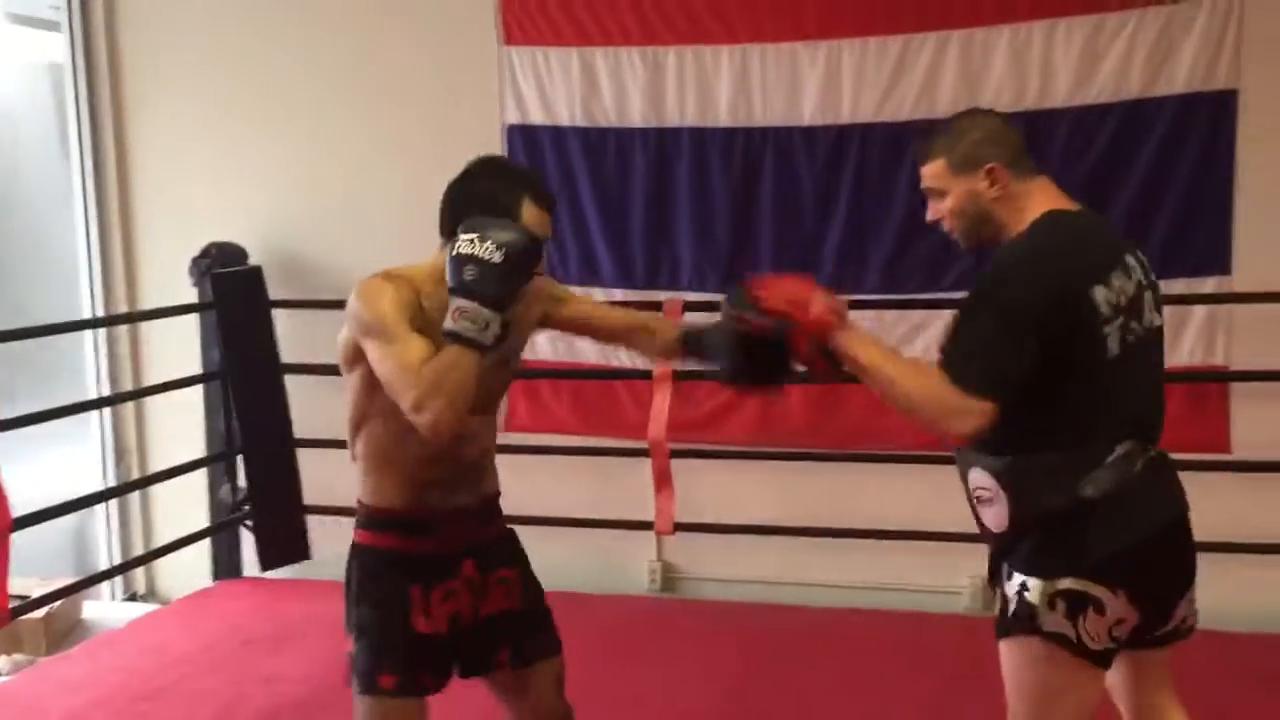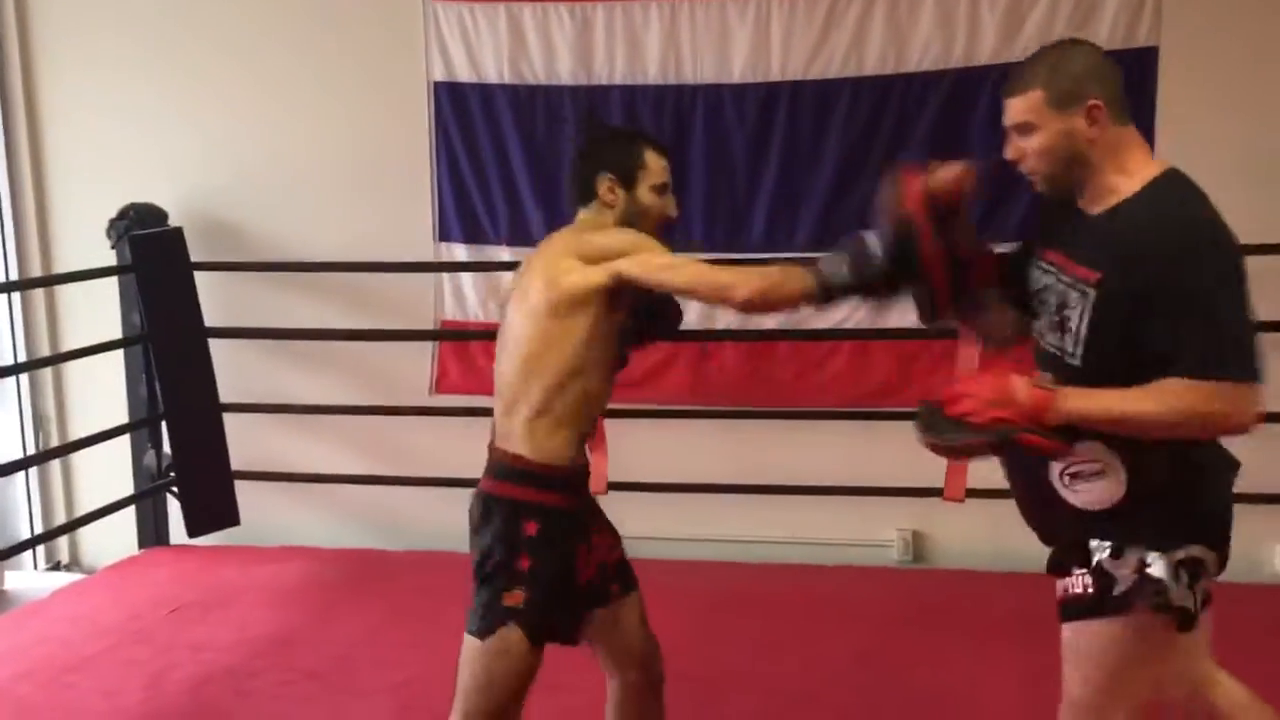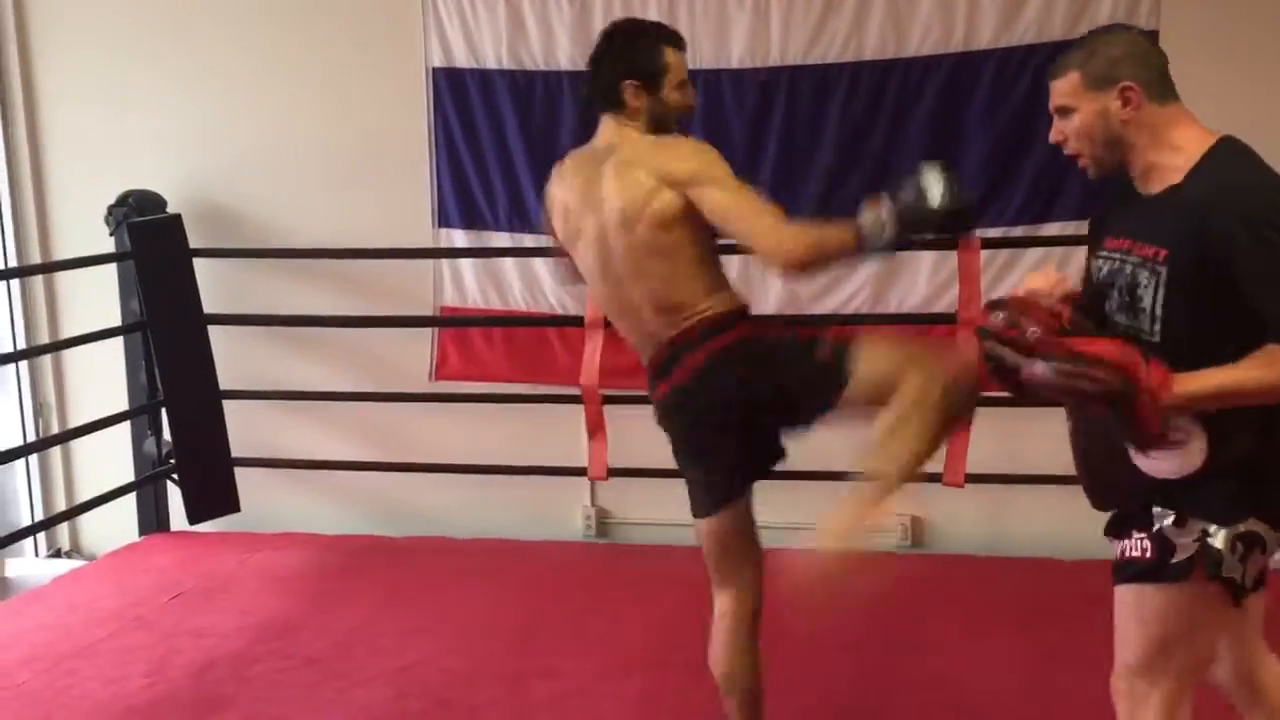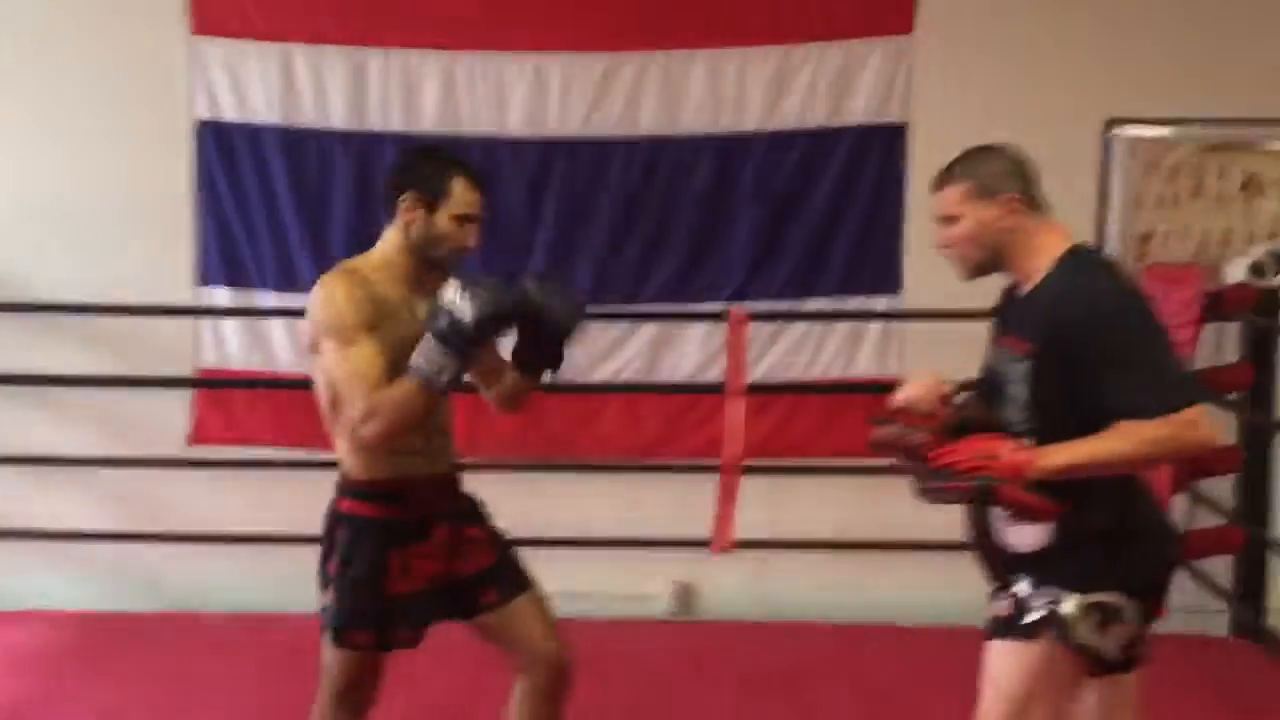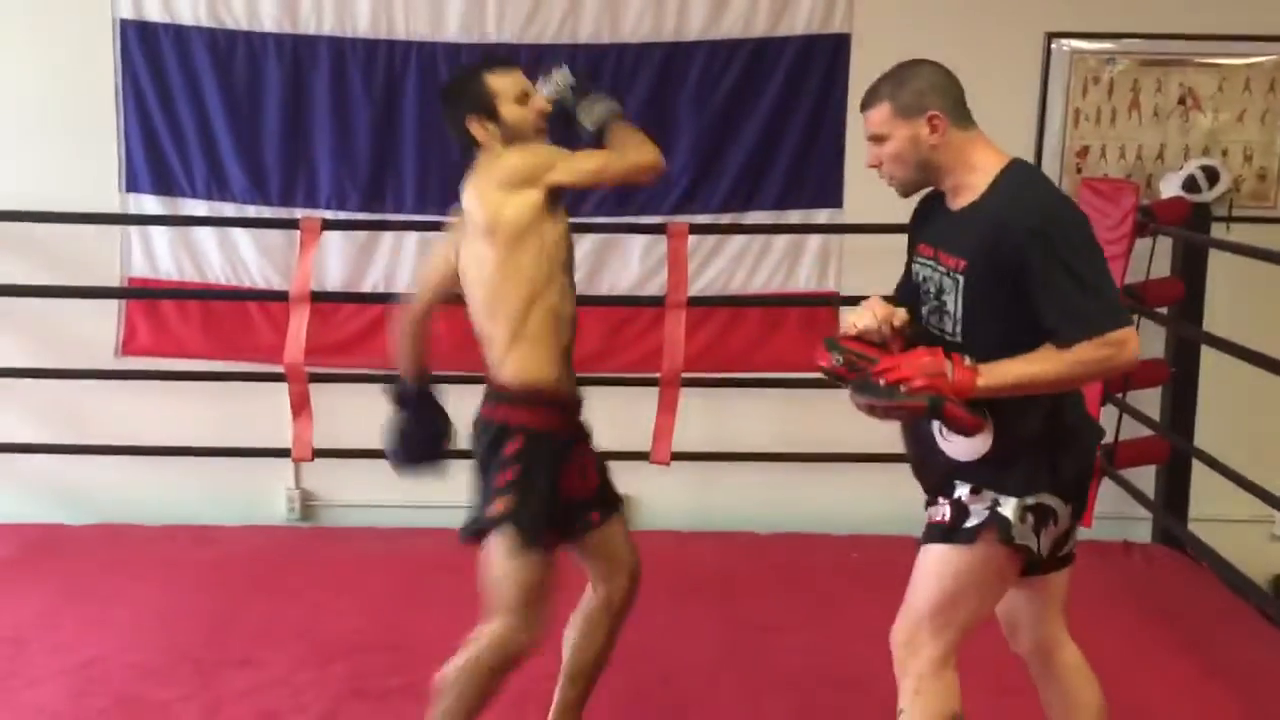
dt=1s
person 1, frame 1
left shoulder: (1028, 270)
right shoulder: (1107, 245)
left elbow: (961, 413)
left wrist: (829, 326)
left hip: (1075, 538)
right hip: (1141, 516)
person 1, frame 2
left shoulder: (1178, 234)
right shoulder: (1068, 210)
right elbow: (1002, 303)
left wrist: (1045, 402)
left hip: (1147, 522)
right hip: (1105, 512)
person 1, frame 3
right shoulder: (1123, 202)
right elbow: (1101, 326)
left wrist: (1168, 389)
right wrist: (1055, 305)
left hip: (1205, 488)
right hip: (1154, 478)
person 1, frame 4
left shoulder: (1092, 299)
right shoulder: (1020, 299)
left elbow: (1187, 427)
right elbow: (1013, 410)
left wrist: (1030, 460)
right wrist: (945, 407)
left hip: (1089, 563)
right hip: (1050, 557)
person 1, frame 5
left shoulder: (1034, 215)
right shoulder: (933, 213)
left elbow: (1114, 344)
right elbow: (930, 325)
left wrist: (969, 377)
right wrist: (881, 322)
left hip: (1020, 469)
right hip: (976, 463)
left knee: (919, 646)
right knee: (1040, 639)
person 2, frame 1
left shoulder: (522, 289)
right shoulder: (382, 299)
left elbow: (632, 328)
right elbow: (433, 415)
left wrist: (714, 337)
right wrist: (478, 299)
left hip: (484, 540)
right hip: (397, 558)
person 2, frame 2
left shoulder: (568, 258)
right shoulder: (606, 247)
right elbow: (737, 288)
left wrist: (620, 336)
right wrist: (851, 268)
left hip: (556, 500)
right hip: (526, 508)
left knee: (637, 661)
person 2, frame 3
left shoulder: (566, 178)
right shoulder: (677, 159)
left elbow: (580, 260)
right elbow: (793, 250)
right wrist: (893, 218)
left hip: (685, 390)
right hip: (735, 362)
left knee: (738, 590)
right knee: (943, 382)
right ankle: (853, 525)
person 2, frame 4
left shoulder: (443, 292)
right shoulder: (341, 296)
left elbow: (501, 398)
right elbow: (374, 421)
left wrist: (534, 350)
right wrist: (444, 345)
left hip: (446, 509)
right hip: (371, 521)
left knee: (547, 661)
person 2, frame 5
left shoulder: (473, 221)
right shoulder: (523, 169)
left elbow: (410, 317)
right elbow: (646, 162)
right wrist: (594, 109)
left hip: (541, 422)
right hip: (528, 430)
left knee: (618, 572)
right knee: (503, 631)
